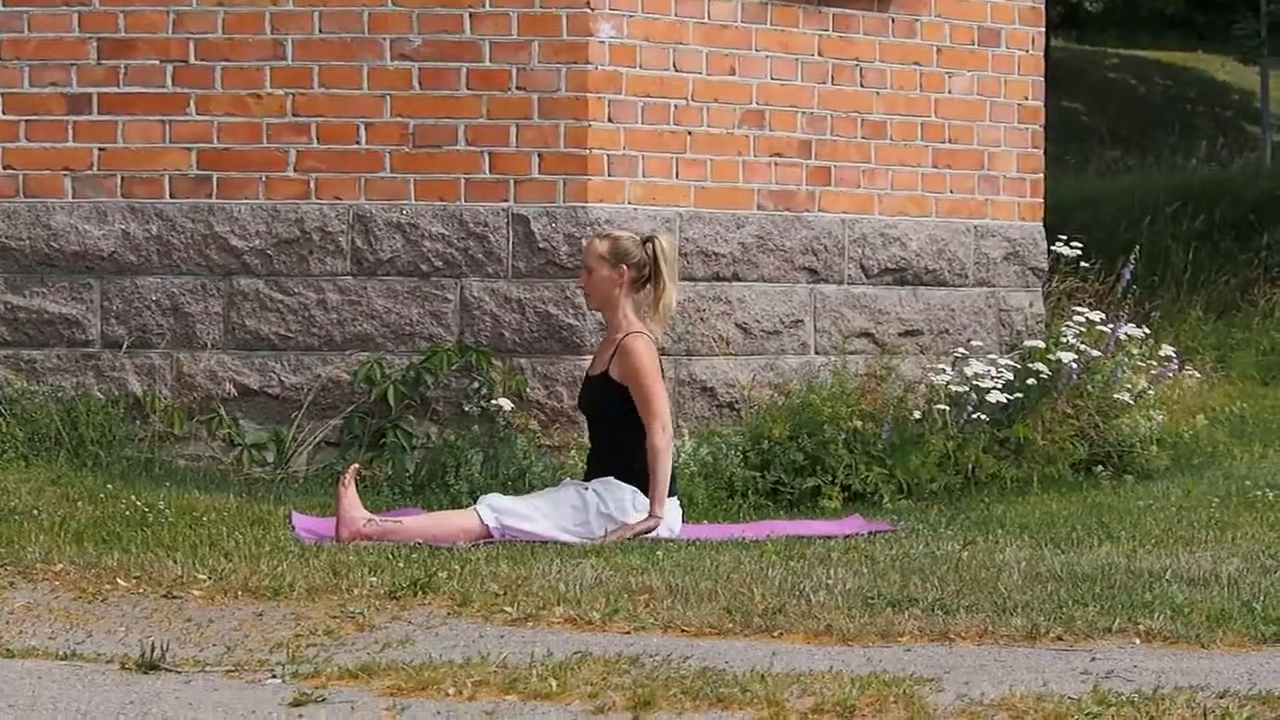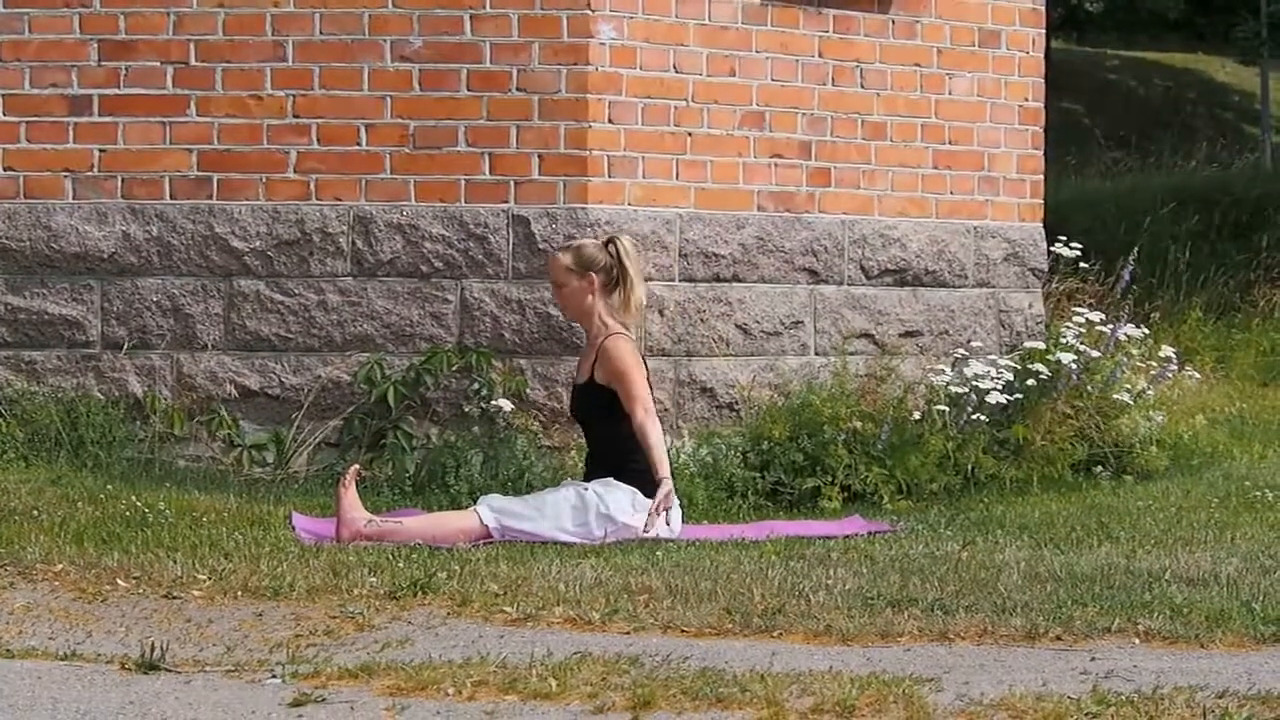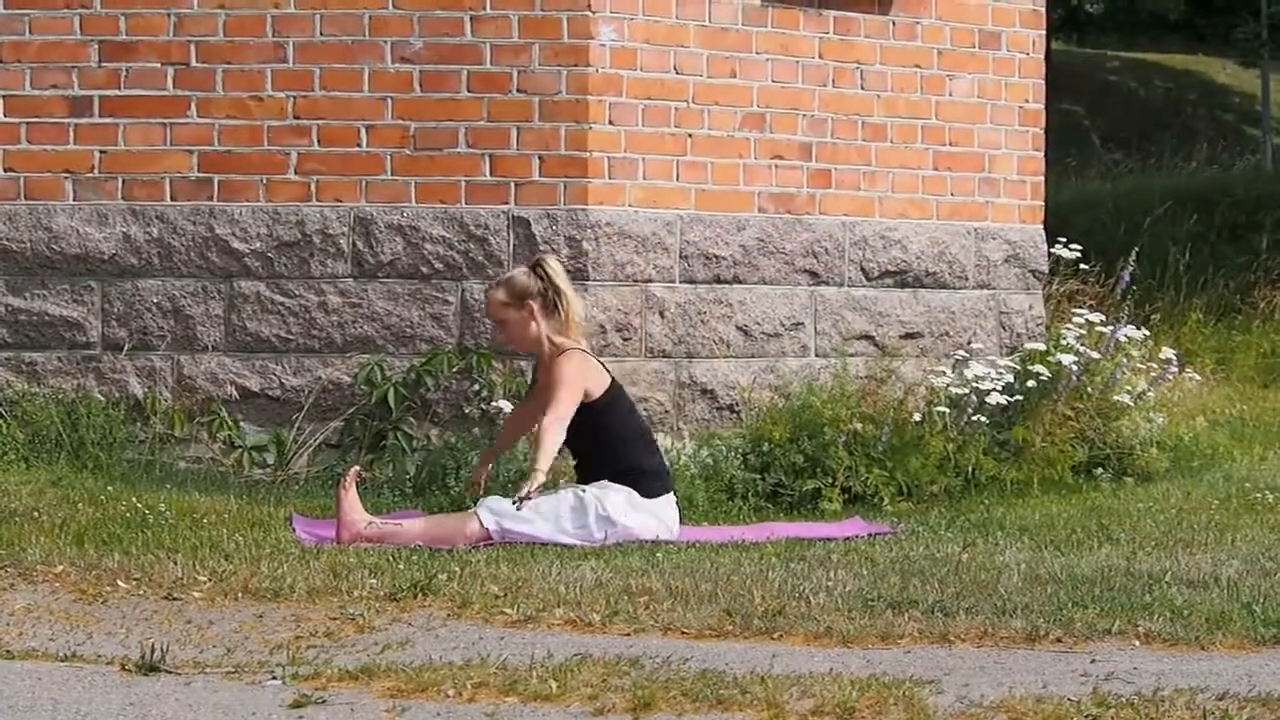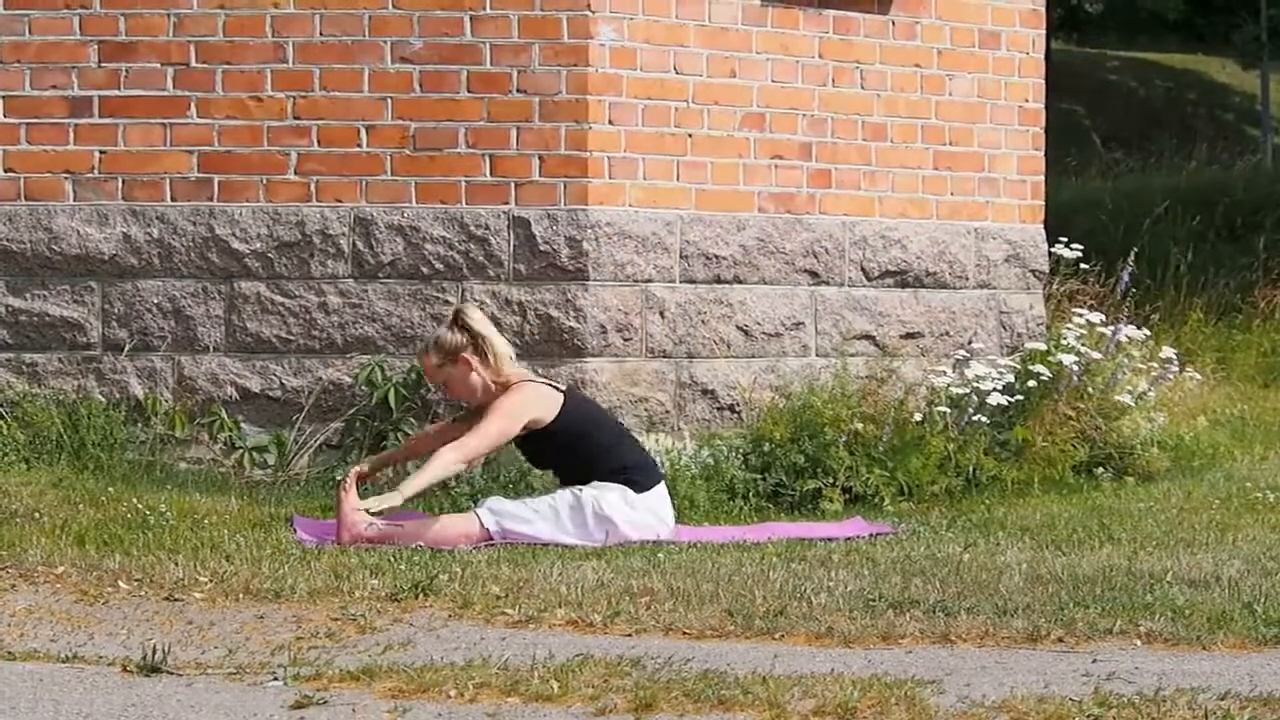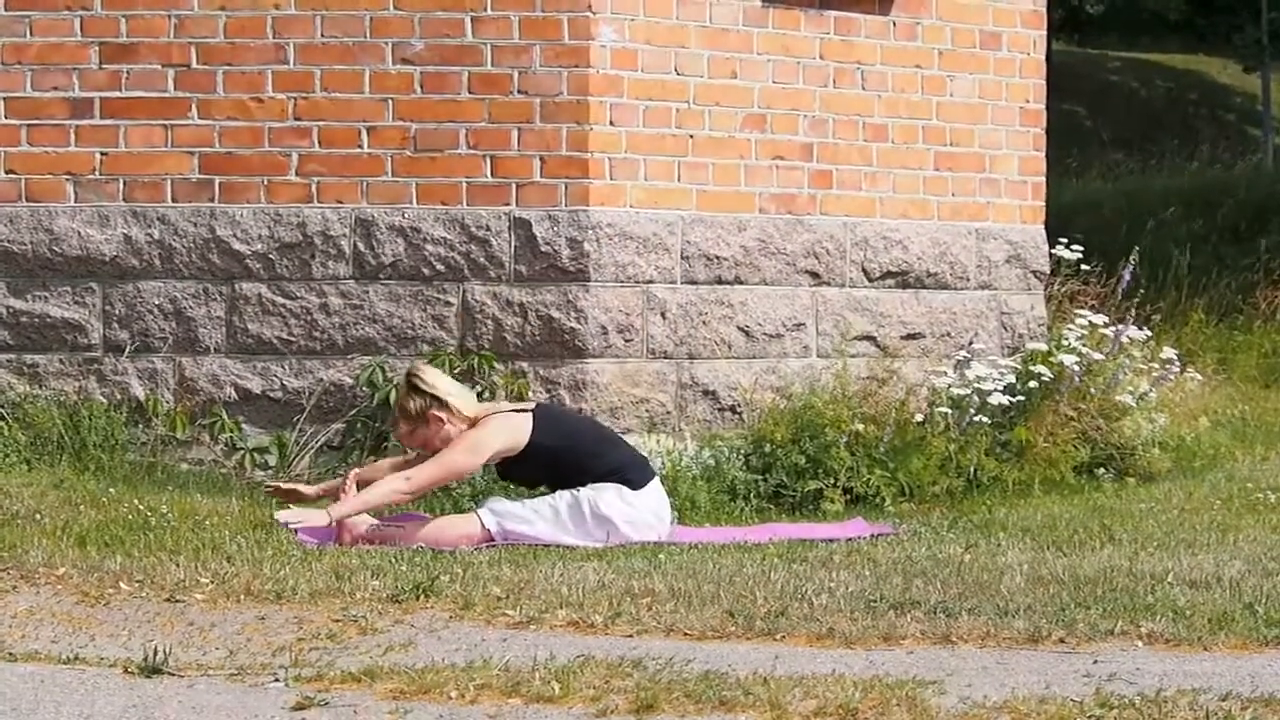
dt=0.3s
person 1, frame 1
left shoulder: (634, 347)
right shoulder: (613, 344)
left elbow: (660, 431)
left wrist: (656, 511)
left hip: (635, 501)
right hip: (610, 493)
left knee: (496, 516)
right knee: (500, 510)
left ankle: (367, 529)
right ankle: (372, 527)
person 1, frame 2
left shoulder: (614, 347)
right shoulder: (596, 345)
left elbow: (643, 415)
left wrist: (664, 480)
left hip: (632, 502)
right hip: (610, 495)
left knee: (495, 518)
right knee: (497, 510)
left ankle: (368, 530)
right ankle: (373, 525)
person 1, frame 3
left shoulder: (570, 364)
right shoulder: (549, 364)
left elbow: (555, 421)
right elbow: (524, 417)
left wrist: (539, 471)
right wrist: (486, 460)
left hip: (637, 507)
right hip: (617, 501)
left knee: (493, 520)
right knee: (496, 515)
left ankle: (366, 531)
right ankle: (371, 528)
person 1, frame 4
left shoulder: (523, 398)
right shoulder: (506, 392)
left elbow: (460, 452)
right elbow: (441, 433)
left wrist: (397, 495)
right wrist: (374, 464)
left hip: (630, 505)
right hip: (618, 500)
left knee: (491, 522)
left ankle: (367, 532)
person 1, frame 5
left shoulder: (492, 432)
right shoulder: (488, 420)
left elbow: (407, 483)
right elbow: (402, 465)
left wrist: (331, 515)
right wrist: (319, 490)
left hip: (627, 506)
right hip: (623, 503)
left knee: (486, 525)
